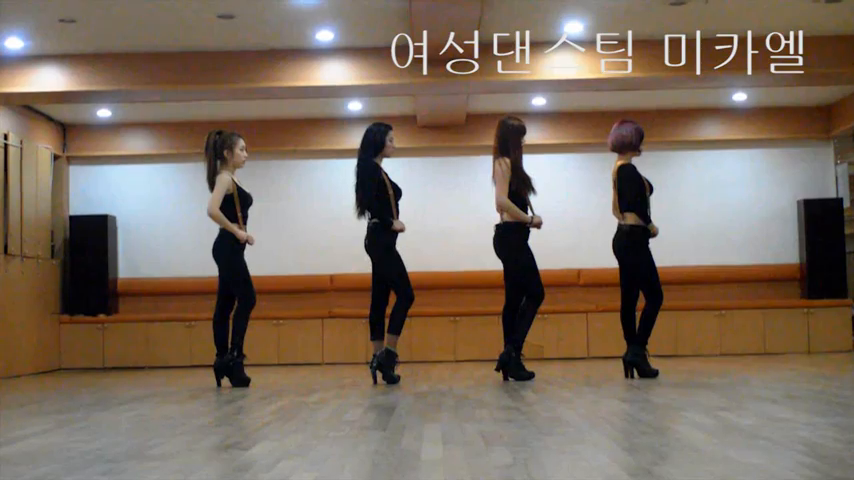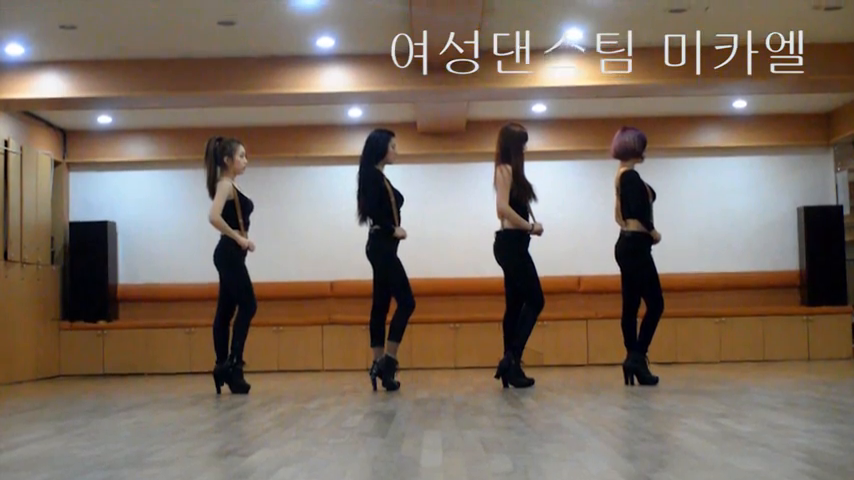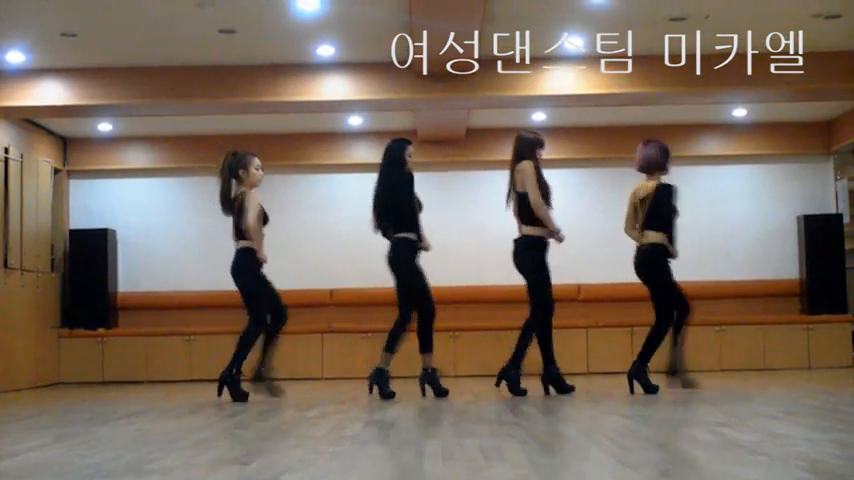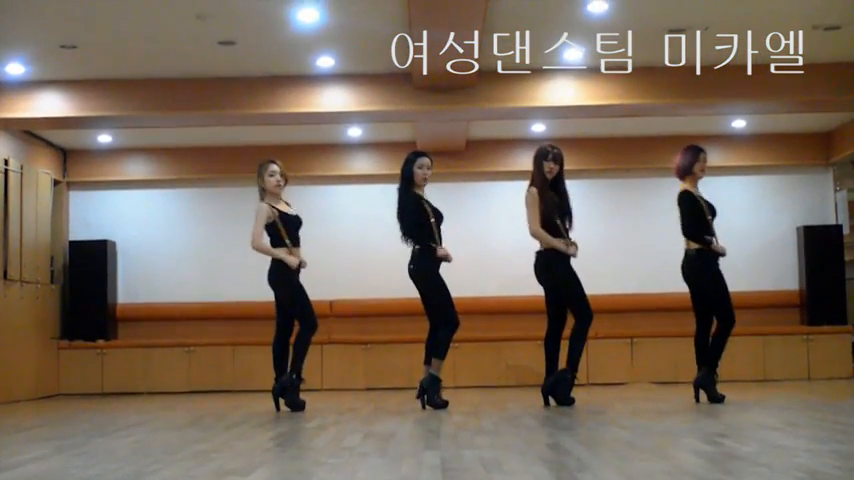
dt=0.7s
person 1, frame 1
left shoulder: (508, 163)
right shoulder: (504, 162)
left elbow: (508, 202)
right elbow: (502, 201)
left wrist: (528, 218)
right wrist: (530, 219)
left hip: (512, 237)
right hip: (511, 237)
left knee: (515, 298)
right knee: (535, 294)
left ankle: (511, 357)
right ankle: (511, 352)
person 1, frame 2
left shoulder: (510, 170)
right shoulder: (505, 169)
right elbow: (503, 207)
left wrist: (529, 226)
right wrist: (531, 227)
left hip: (512, 243)
right hip: (511, 243)
left knee: (516, 305)
right knee: (535, 301)
left ankle: (511, 364)
right ankle: (511, 359)
person 1, frame 3
left shoulder: (522, 175)
right shoulder: (525, 166)
right elbow: (536, 202)
left wrist: (546, 229)
right wrist: (554, 229)
left hip: (531, 248)
right hip: (531, 248)
left knee: (544, 311)
right knee: (540, 311)
left ankle: (550, 372)
right ankle: (512, 368)
person 1, frame 4
left shoulder: (553, 191)
right shoulder: (536, 190)
right elbow: (535, 229)
left wrist: (567, 242)
right wrist: (566, 249)
left hip: (552, 262)
right hip: (553, 262)
left knee: (556, 323)
right knee: (584, 315)
left ankle: (552, 382)
right ankle: (568, 374)
person 2, frame 1
left shoulder: (378, 170)
right shoulder: (370, 168)
left elbow: (384, 203)
right elbow: (370, 203)
left wrist: (394, 222)
right wrist: (391, 223)
left hip: (382, 240)
right hip: (380, 239)
left knee: (380, 299)
right knee: (405, 294)
left ankle: (379, 356)
right ankle: (387, 353)
person 2, frame 2
left shoulder: (380, 177)
right shoulder: (373, 175)
left elbow: (384, 210)
right elbow: (372, 210)
left wrist: (395, 230)
right wrist: (392, 230)
left hip: (383, 246)
right hip: (381, 246)
left knee: (381, 305)
right knee: (406, 302)
left ankle: (379, 363)
right ankle: (387, 360)
person 2, frame 3
left shoulder: (390, 184)
right shoulder: (404, 180)
left elbow: (386, 224)
right elbow: (409, 214)
left wrist: (415, 239)
right wrist: (420, 239)
left hip: (401, 253)
right hip: (404, 253)
left knee: (426, 311)
right knee: (406, 314)
left ankle: (428, 372)
right ankle: (381, 372)
person 2, frame 4
left shoulder: (420, 199)
right shoulder: (412, 198)
left elbow: (429, 230)
right elbow: (417, 232)
left wrist: (439, 251)
right wrist: (436, 251)
left hip: (425, 264)
right hip: (424, 264)
left knee: (438, 323)
right knee: (448, 321)
left ankle: (428, 383)
right ankle: (431, 381)
person 3, frame 1
left shoulder: (620, 168)
right shoulder: (627, 168)
right elbow: (635, 203)
left wrist: (644, 226)
right wrist: (651, 226)
left hip: (625, 238)
right hip: (633, 239)
left knee: (630, 298)
right knee: (654, 296)
left ankle: (633, 351)
right ankle: (637, 350)
person 3, frame 2
left shoulder: (623, 175)
right shoulder: (630, 175)
right elbow: (638, 210)
left wrist: (646, 232)
right wrist: (653, 232)
left hip: (627, 244)
right hip: (635, 246)
left knee: (631, 305)
right knee: (655, 303)
left ankle: (633, 358)
right ankle: (637, 358)
person 3, frame 3
left shoulder: (637, 191)
right shoulder: (664, 189)
left elbow: (629, 228)
right elbow: (667, 220)
left wrist: (645, 241)
right wrist: (670, 247)
left hip: (644, 256)
right hip: (654, 257)
left knee: (681, 308)
right knee: (666, 316)
left ankle: (675, 365)
right ankle: (639, 367)
person 3, frame 4
left shoulder: (690, 193)
right shoulder: (687, 194)
right elbow: (690, 230)
left wrist: (710, 245)
right wrist: (714, 246)
left hip: (695, 262)
right hip: (701, 262)
left knee: (704, 322)
right knee: (726, 319)
left ankle: (704, 376)
right ankle: (707, 373)
person 4, frame 1
left shoulder: (229, 179)
right shoulder: (224, 178)
right elbow: (212, 210)
left wrist: (241, 234)
right wrist: (237, 232)
left hip: (230, 248)
right hip: (228, 247)
left knee: (226, 304)
right knee: (247, 299)
left ankle: (223, 360)
right ankle: (233, 357)
person 4, frame 2
left shoulder: (229, 186)
right shoulder: (225, 184)
right elbow: (214, 216)
left wrist: (241, 240)
right wrist: (238, 238)
left hip: (231, 254)
right hip: (230, 254)
left knee: (226, 310)
right knee: (247, 306)
left ankle: (224, 366)
right ankle: (232, 364)
person 4, frame 3
left shoulder: (239, 197)
right shoulder: (250, 195)
right elbow: (251, 222)
left wrist: (256, 250)
right wrist: (259, 250)
left hip: (246, 264)
right hip: (247, 264)
left knee: (278, 315)
right knee: (258, 321)
left ankle: (261, 370)
right ankle: (232, 374)
person 4, frame 4
left shoulder: (285, 204)
right shoulder: (265, 206)
right elbow: (256, 243)
left wrist: (298, 257)
right wrist: (287, 258)
left hip: (288, 272)
right hip: (282, 272)
left knee: (284, 329)
right knee: (309, 323)
left ankle: (282, 383)
right ankle: (292, 378)
